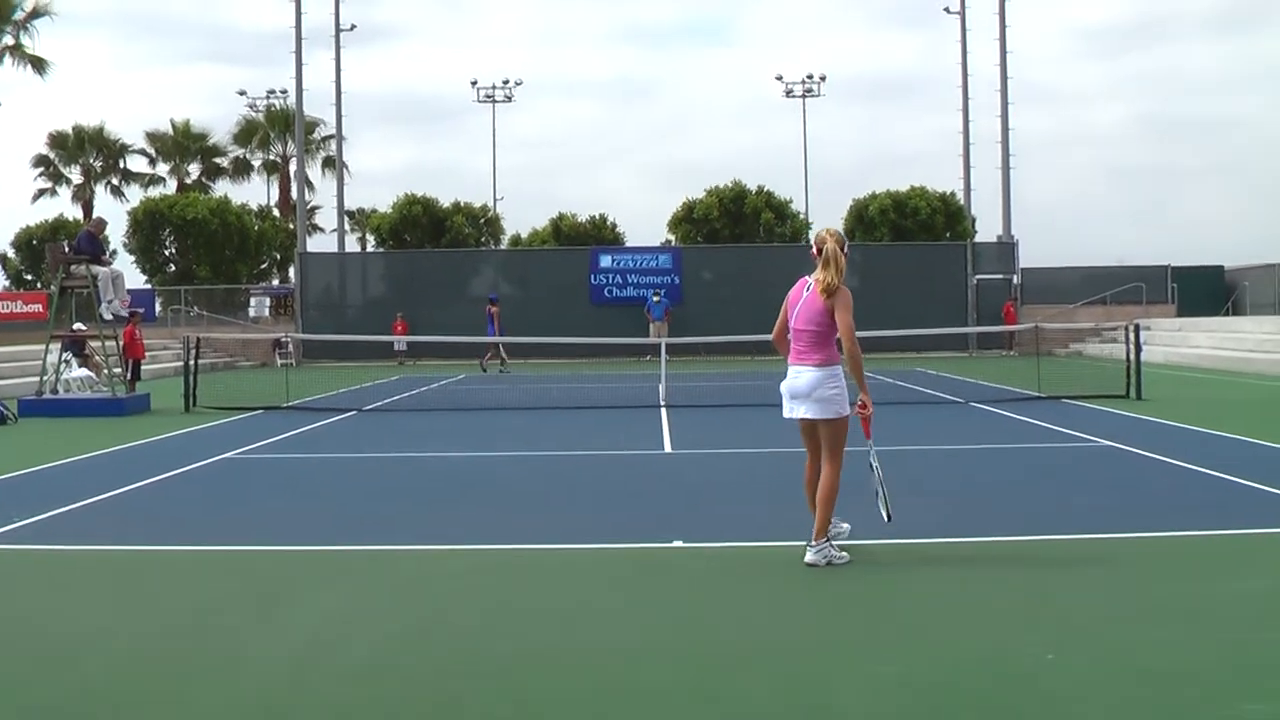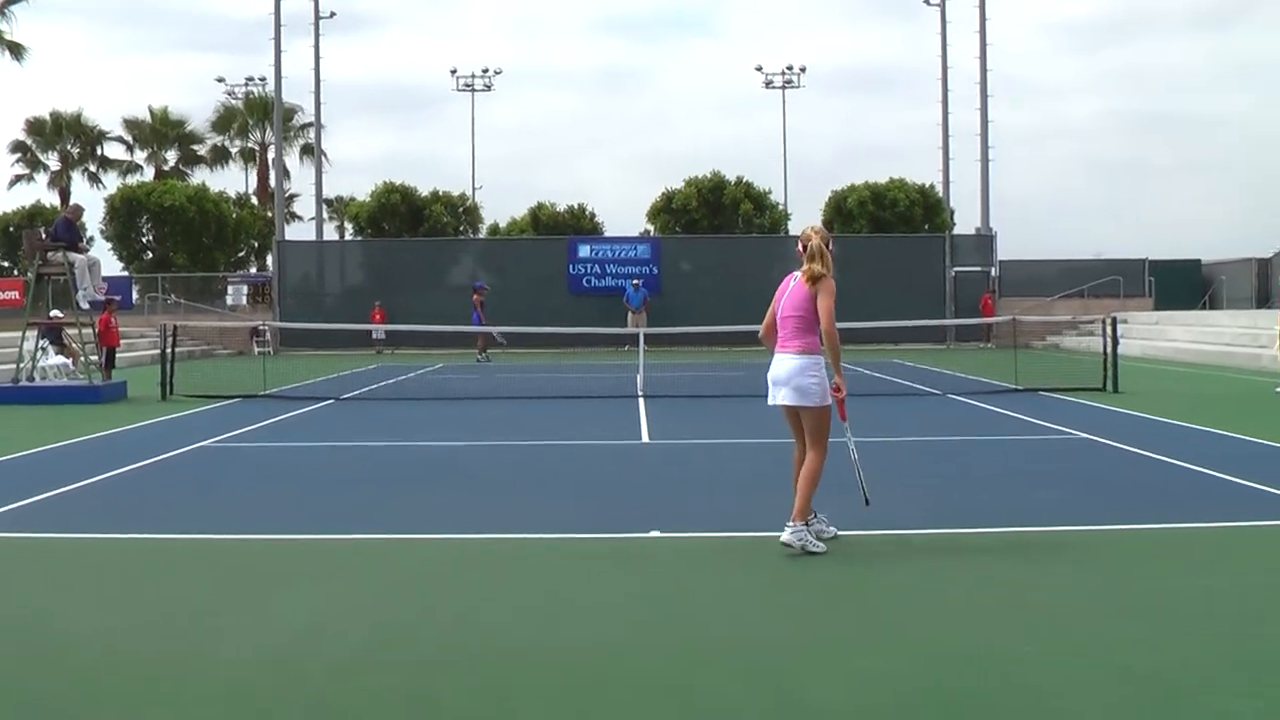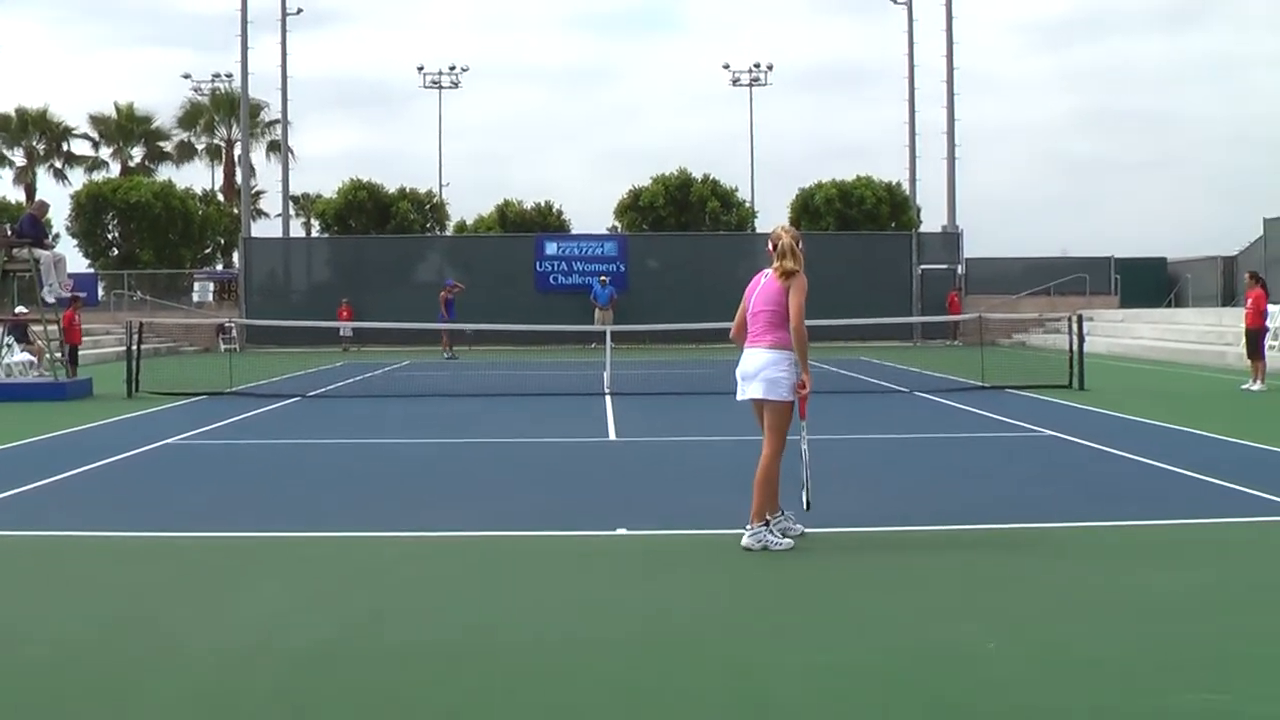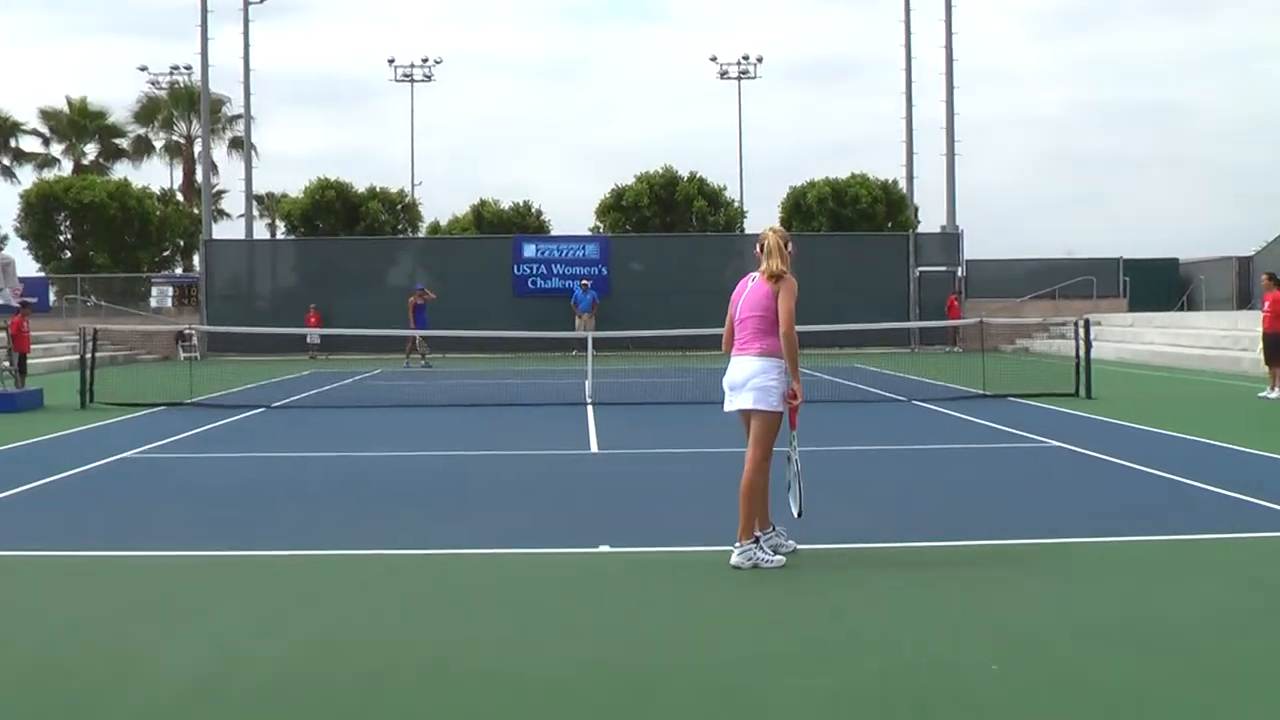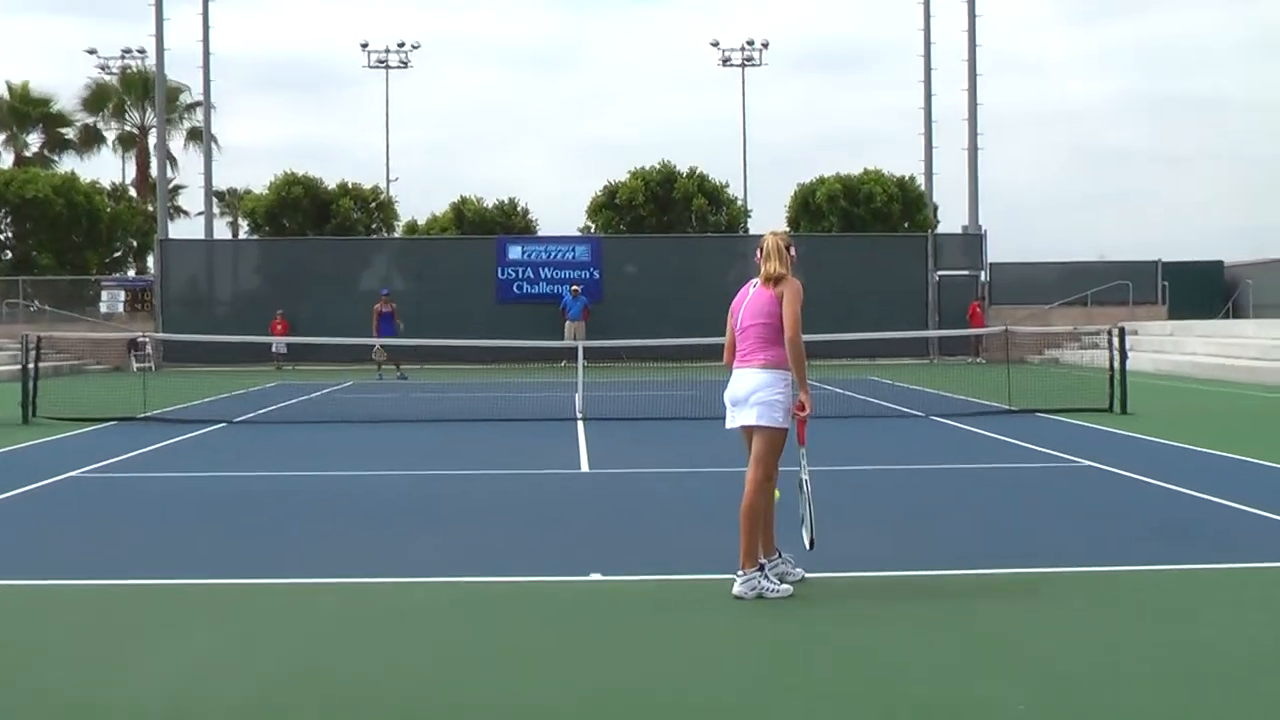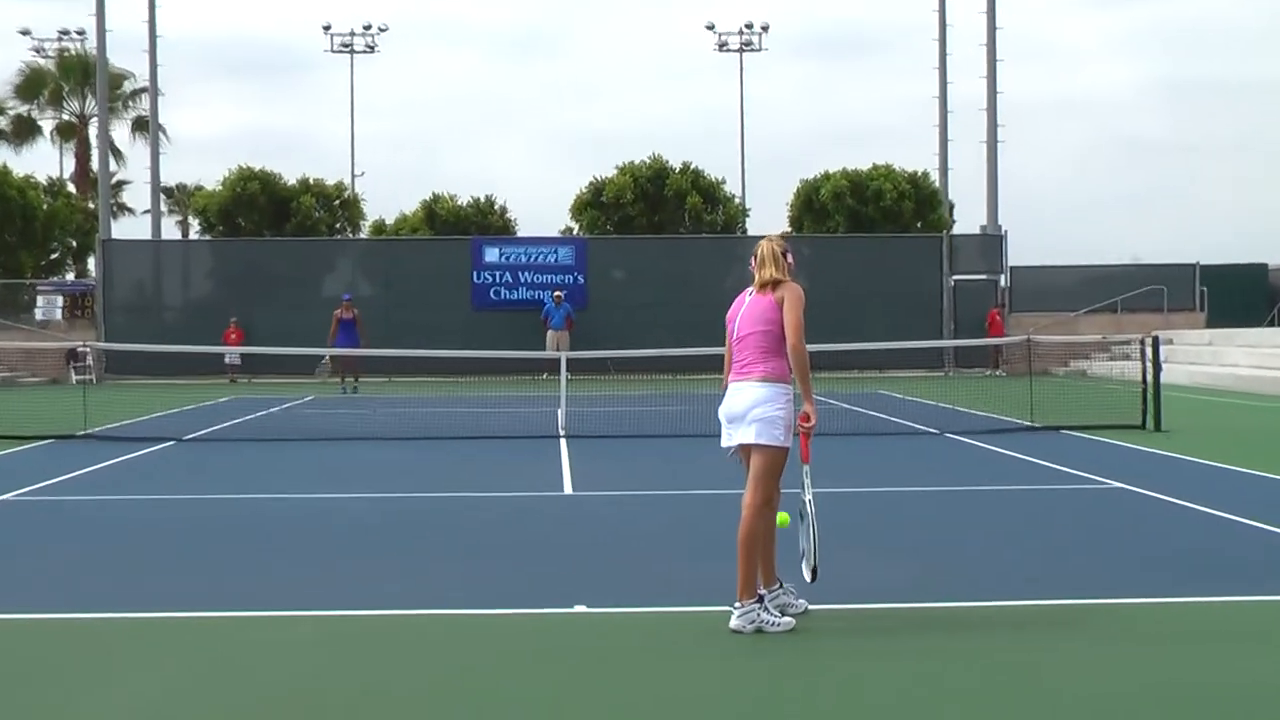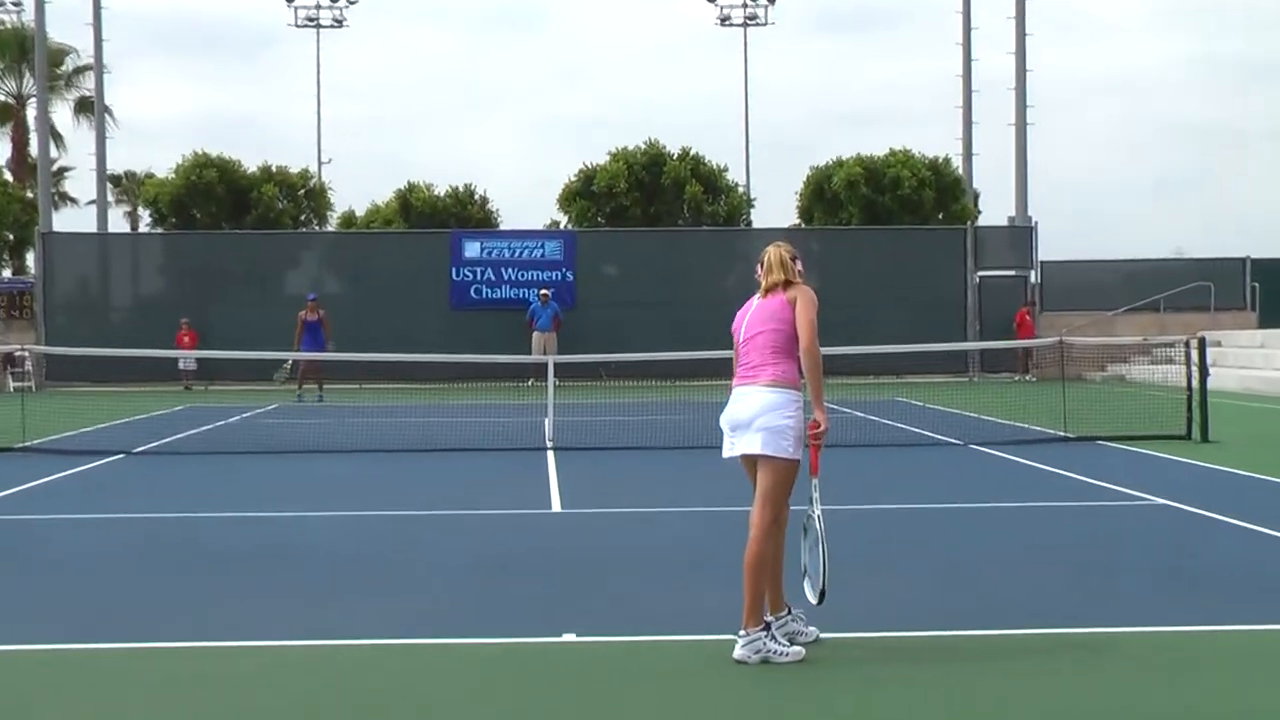
dt=0.3s
person 1, frame 1
left shoulder: (798, 288)
right shoulder: (838, 293)
left elbow: (777, 338)
right elbow: (849, 345)
right wrist: (863, 391)
left hip: (795, 379)
right hip: (824, 379)
left knee: (815, 457)
right knee: (831, 462)
left ankle: (824, 526)
right ankle: (819, 544)
person 1, frame 2
left shoulder: (788, 282)
right shoulder: (823, 282)
left elbow: (766, 332)
right elbow: (828, 329)
right wrist: (838, 373)
left hip: (780, 366)
right hip: (806, 366)
left knee: (803, 447)
right knee: (816, 450)
left ankle: (806, 518)
person 1, frame 3
left shoulder: (758, 279)
right shoulder: (795, 278)
left elbow: (736, 332)
right elbow: (797, 325)
right wrist: (805, 370)
left hip: (750, 362)
right hip: (776, 362)
left knee: (772, 445)
right knee: (772, 448)
left ankle: (774, 516)
right ankle: (755, 528)
person 1, frame 4
left shoulder: (744, 284)
right shoulder: (784, 281)
left elbow: (727, 342)
right elbow: (786, 331)
right wrist: (795, 378)
left hip: (737, 370)
right hip: (765, 371)
left knee: (761, 456)
right knee: (756, 460)
left ankle: (765, 532)
right ankle: (744, 546)
person 1, frame 5
left shoulder: (744, 292)
right shoulder: (788, 285)
left elbow: (728, 357)
right elbow: (791, 337)
right wrist: (803, 388)
left hip: (739, 383)
right hip: (769, 383)
left knee: (766, 476)
right knee: (758, 480)
left ankle: (770, 559)
right ankle: (748, 574)
person 1, frame 6
left shoulder: (739, 302)
right shoulder: (789, 290)
right elbow: (794, 344)
right wrist: (808, 400)
left hip: (736, 397)
right hip: (768, 397)
left knee: (768, 498)
right knee: (757, 503)
left ankle: (770, 589)
right ankle: (746, 607)
person 1, frame 7
left shoulder: (746, 308)
right shoulder: (800, 292)
right elbow: (808, 345)
right wrist: (819, 407)
left hip: (739, 403)
right hip: (775, 403)
left knee: (774, 516)
right knee: (765, 521)
